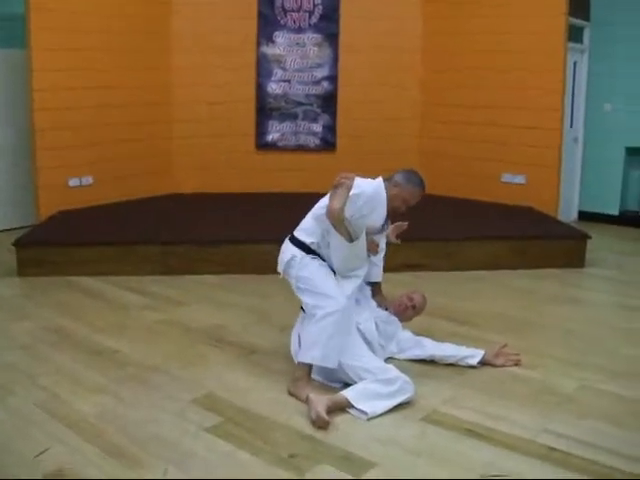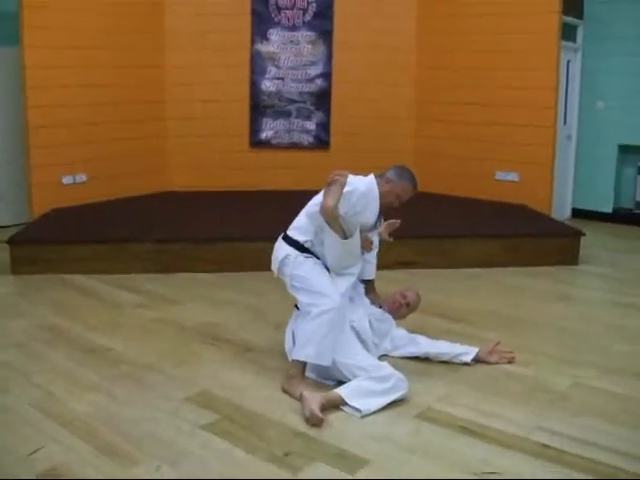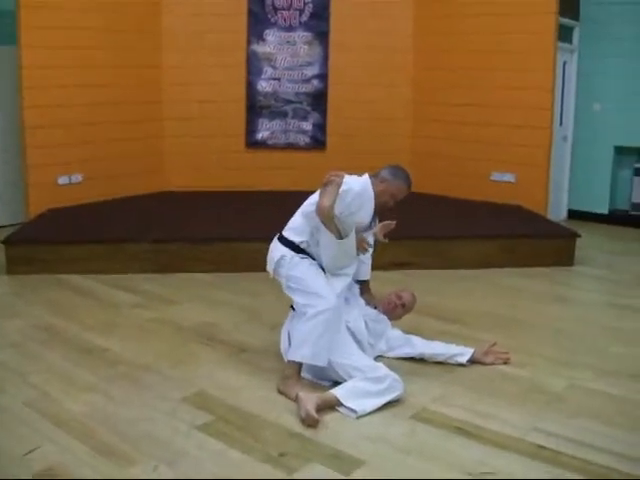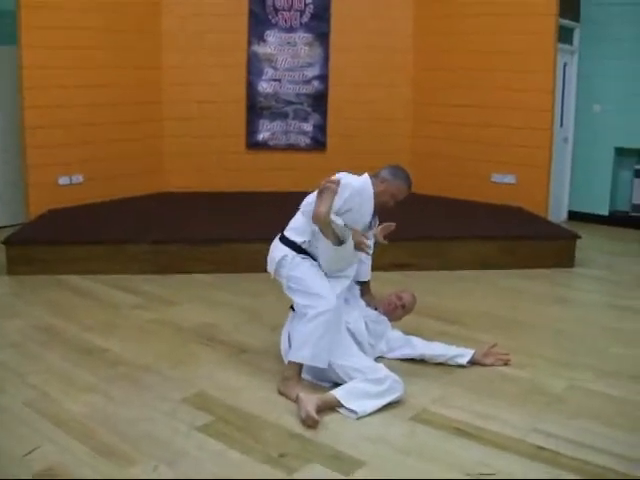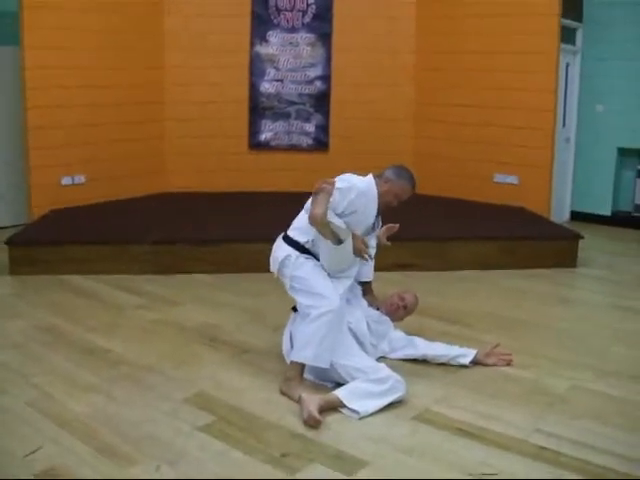
dt=0.2s
person 1, frame 1
left shoulder: (380, 209)
right shoulder: (366, 191)
left elbow: (374, 252)
right elbow: (326, 215)
left wrist: (377, 293)
right wrist: (357, 238)
left hip: (325, 258)
right hip: (303, 255)
right knee: (333, 305)
right ankle: (300, 379)
person 1, frame 2
left shoulder: (374, 207)
right shoulder: (359, 188)
left elbow: (367, 250)
right elbow: (320, 213)
left wrist: (370, 290)
right wrist: (353, 235)
left hip: (319, 257)
right hip: (297, 254)
right knee: (329, 303)
right ankle: (294, 376)
person 1, frame 3
left shoulder: (369, 209)
right shoulder: (354, 188)
left elbow: (362, 250)
right elbow: (315, 212)
left wrist: (365, 291)
right wrist: (349, 235)
left hip: (314, 257)
right hip: (292, 255)
right knee: (324, 304)
right ankle: (290, 377)
person 1, frame 4
left shoulder: (369, 209)
right shoulder: (353, 186)
left elbow: (360, 252)
right elbow: (312, 208)
left wrist: (366, 292)
right wrist: (346, 232)
left hip: (314, 257)
right hip: (292, 255)
right knee: (324, 305)
right ankle: (290, 378)
person 1, frame 5
left shoulder: (373, 209)
right shoulder: (357, 187)
left elbow: (366, 250)
right elbow: (316, 209)
left wrist: (368, 291)
right wrist: (349, 237)
left hip: (315, 257)
right hip: (296, 255)
right knee: (327, 305)
right ankle: (292, 378)
person 2, frame 1
left shoulder: (396, 334)
right shoulder: (364, 296)
left elbow: (432, 348)
left wrist: (483, 356)
left knee: (402, 386)
left ankle: (328, 401)
person 2, frame 2
left shoulder: (390, 333)
right shoulder: (357, 292)
left elbow: (426, 345)
left wrist: (477, 354)
left knee: (396, 384)
left ankle: (322, 399)
person 2, frame 3
left shoulder: (386, 333)
right shoulder: (351, 294)
left elbow: (422, 346)
left wrist: (473, 354)
left knee: (391, 385)
left ankle: (317, 400)
person 2, frame 4
left shoulder: (386, 335)
right shoulder: (352, 295)
left elbow: (422, 347)
left wrist: (473, 355)
left knee: (392, 385)
left ankle: (317, 401)
person 2, frame 5
left shoulder: (388, 334)
right shoulder: (354, 295)
left elbow: (424, 348)
left wrist: (476, 356)
left knee: (393, 386)
left ankle: (319, 401)
